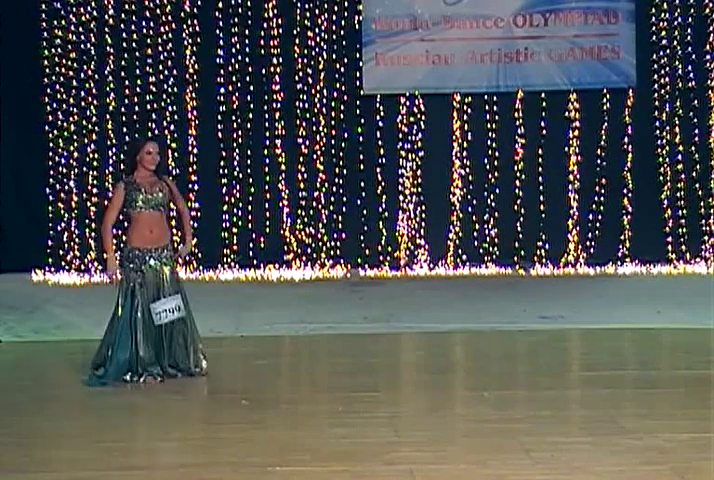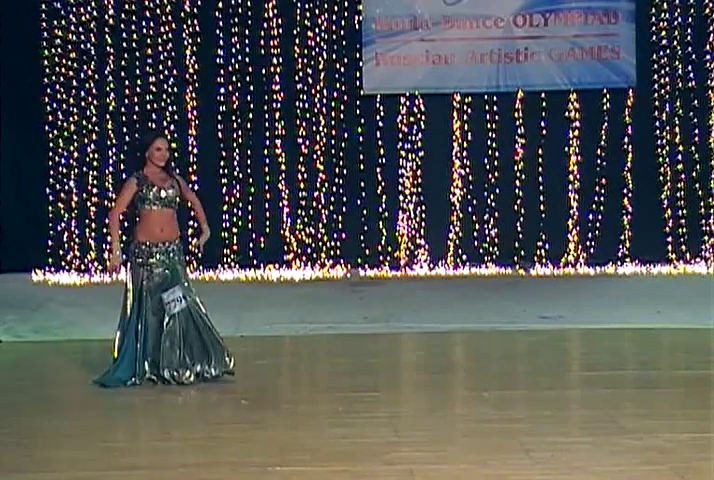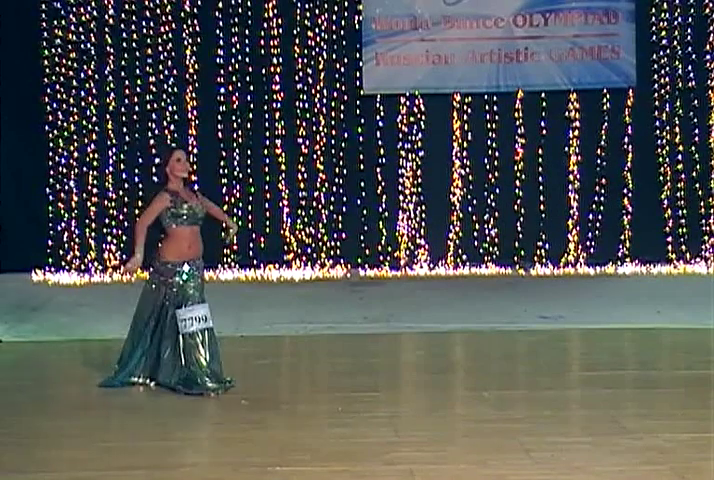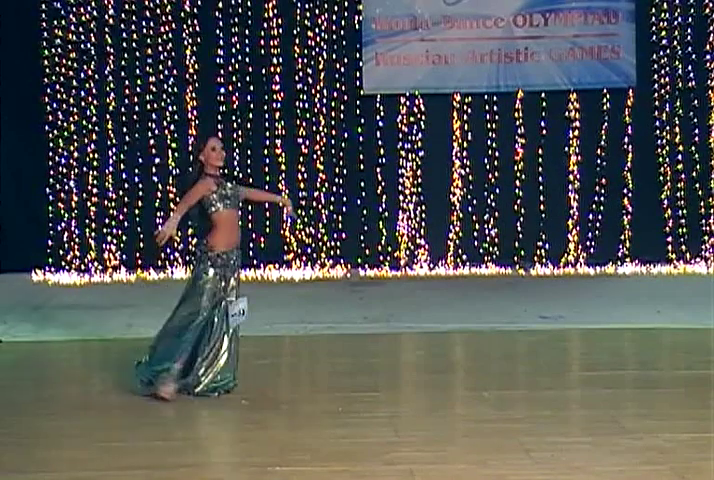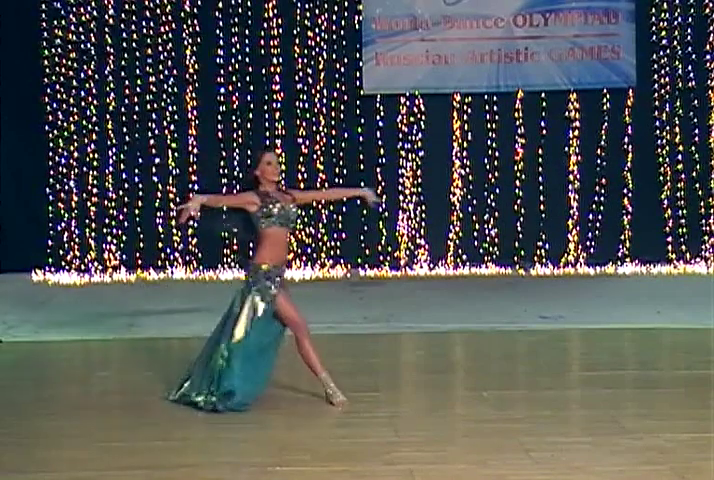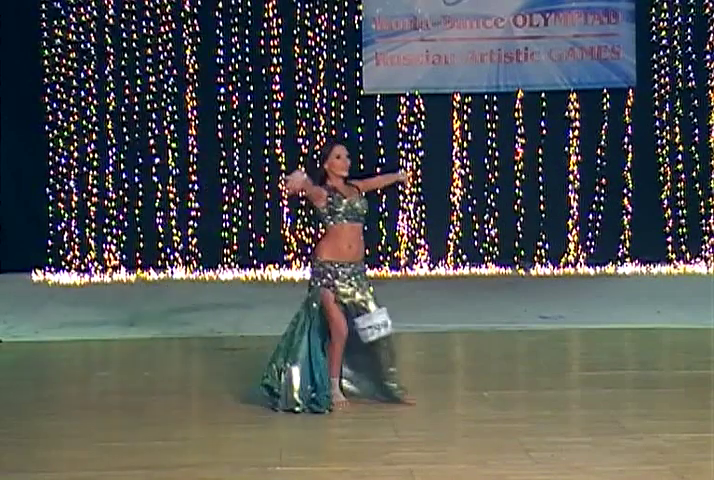
dt=0.4s
person 1, frame 1
left shoulder: (165, 182)
right shoulder: (124, 186)
left elbow: (183, 208)
right elbow: (107, 224)
left wrist: (189, 237)
right wrist: (111, 258)
left hip: (163, 253)
right hip: (135, 254)
left knee: (171, 307)
right knee: (139, 309)
left ankle: (174, 361)
right ankle: (143, 366)
person 1, frame 2
left shoulder: (174, 178)
right shoulder: (136, 181)
left elbow: (193, 200)
right elbow: (114, 215)
left wrist: (205, 227)
right wrist: (116, 249)
left hip: (172, 250)
right hip: (144, 250)
left knee: (179, 306)
right knee: (144, 309)
left ankle: (177, 365)
right ankle: (142, 367)
person 1, frame 3
left shoulder: (191, 193)
right shoulder: (165, 196)
left elbow: (209, 207)
right elbow: (143, 221)
left wrist: (230, 222)
right wrist: (138, 253)
left hip: (193, 266)
right hip: (169, 265)
left knee: (193, 320)
right knee: (153, 320)
left ankle: (198, 378)
right ankle: (140, 371)
person 1, frame 4
left shoulder: (223, 182)
right shoulder: (207, 181)
left elbow: (250, 193)
right elbow: (187, 201)
left wrist: (280, 198)
right wrist: (173, 221)
left hip: (228, 256)
right hip: (213, 255)
left knee: (222, 319)
right knee: (197, 314)
left ankle: (213, 377)
right ankle: (168, 373)
person 1, frame 5
left shoulder: (289, 196)
right shoulder: (254, 198)
left elbow: (325, 194)
right elbow: (222, 199)
left wrist: (359, 190)
right wrist: (198, 200)
left hip: (274, 271)
right hip: (264, 271)
left knee: (262, 329)
right knee: (299, 325)
right ankle: (328, 386)
person 1, frame 6
left shoulder: (355, 188)
right shoulder: (320, 193)
left elbow: (378, 180)
right elbow: (308, 186)
left wrist: (398, 175)
right wrist: (300, 177)
left hip: (355, 268)
right hip: (327, 267)
left knee: (375, 328)
right knee: (340, 330)
left ankle: (385, 385)
right ankle: (331, 386)
